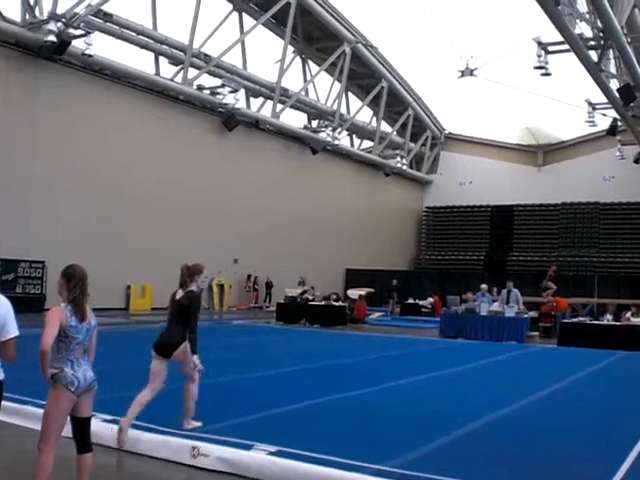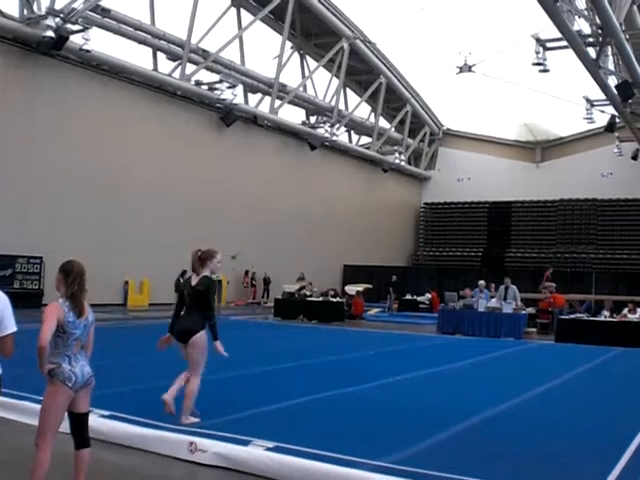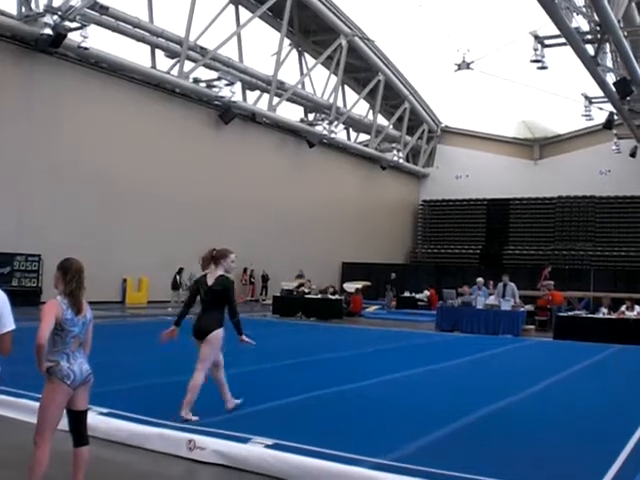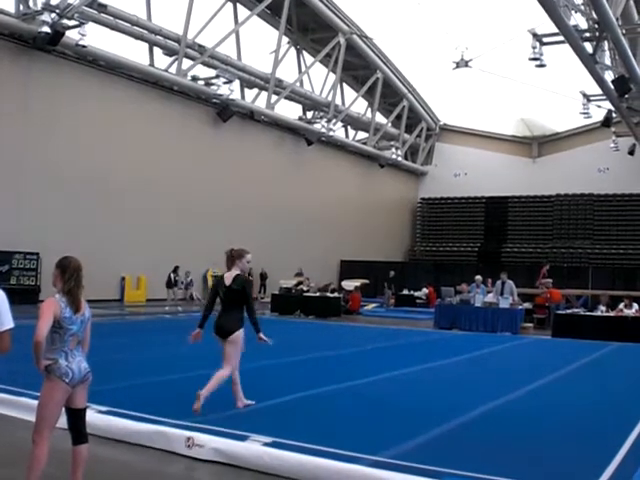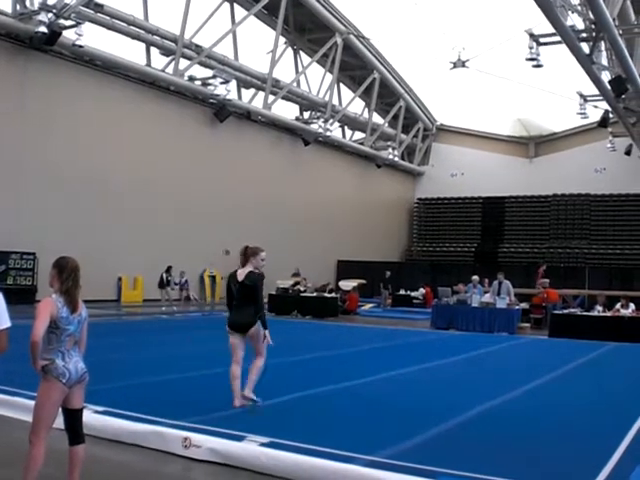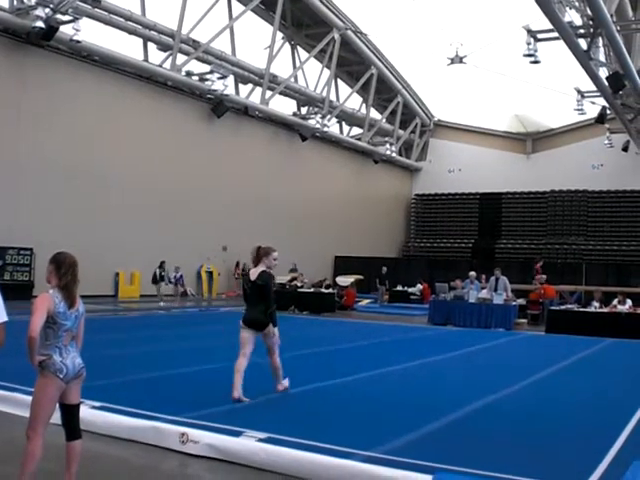
dt=0.2s
person 1, frame 1
left shoulder: (58, 313)
right shoulder: (90, 314)
left elbow: (45, 347)
left wrist: (45, 371)
left hip: (66, 380)
right hip: (87, 378)
left knee: (46, 446)
right knee: (84, 440)
person 1, frame 2
left shoulder: (55, 308)
right shoulder: (88, 310)
left elbow: (43, 342)
left wrist: (43, 366)
left hip: (63, 376)
right hip: (84, 373)
left knee: (43, 441)
right knee: (81, 436)
person 1, frame 3
left shoulder: (54, 305)
right shoulder: (86, 307)
left elbow: (42, 340)
left wrist: (41, 364)
left hip: (61, 374)
right hip: (83, 371)
left knee: (42, 439)
right knee: (80, 434)
person 1, frame 4
left shoulder: (52, 304)
right shoulder: (84, 305)
left elbow: (39, 338)
left wrist: (39, 361)
left hip: (60, 372)
right hip: (81, 369)
left knee: (40, 437)
right knee: (79, 431)
person 1, frame 5
left shoulder: (49, 304)
right shoulder: (81, 306)
left elbow: (36, 338)
left wrist: (36, 361)
left hip: (57, 372)
right hip: (78, 369)
left knee: (37, 437)
right knee: (76, 431)
person 1, frame 6
left shoulder: (46, 299)
right shoulder: (78, 301)
left elbow: (33, 333)
left wrist: (33, 357)
left hip: (54, 368)
right hip: (75, 365)
left knee: (35, 432)
right knee: (73, 427)
person 2, frame 1
left shoulder: (176, 294)
right shoulder: (195, 297)
right elbow: (192, 327)
right wrist: (194, 355)
left hip: (161, 342)
right hip: (177, 343)
left knee: (152, 388)
right knee: (193, 378)
left ankle: (126, 421)
right ankle: (188, 421)
person 2, frame 2
left shoulder: (188, 280)
right shoulder: (209, 283)
left elbow: (178, 307)
right elbow: (210, 313)
left wrist: (170, 333)
right wrist: (216, 340)
left hip: (180, 328)
right hip: (195, 330)
left knee: (193, 370)
right knee: (196, 374)
left ankle: (169, 396)
right ankle: (185, 416)
person 2, frame 3
left shoulder: (201, 279)
right shoulder: (227, 282)
left elbow: (188, 304)
right elbow: (232, 310)
left wrist: (175, 326)
right wrist: (241, 334)
left hip: (199, 326)
right hip: (213, 328)
left knee: (218, 364)
right knee: (201, 370)
left ankle: (229, 401)
right ankle: (186, 411)
person 2, frame 4
left shoulder: (219, 280)
right shoulder: (244, 281)
left elbow: (209, 305)
right elbow: (250, 309)
left wrist: (200, 327)
right wrist: (258, 332)
left hip: (220, 325)
right hip: (234, 327)
left knee: (234, 364)
right knee: (228, 368)
left ankle: (240, 400)
right ankle: (203, 393)
person 2, frame 5
left shoulder: (232, 276)
right shoulder: (256, 277)
left elbow: (229, 302)
right elbow: (259, 305)
right wrist: (265, 329)
left hip: (234, 321)
right hip: (250, 321)
left knee: (236, 361)
right knee: (260, 355)
left ankle: (237, 398)
right ankle: (247, 390)
person 2, frame 6
left shoulder: (246, 275)
right shoulder: (268, 276)
right elbow: (270, 303)
right wrist: (275, 326)
left hip: (248, 319)
right hip: (263, 319)
left knee: (243, 355)
right knee: (273, 353)
left ankle: (236, 391)
right ankle: (280, 384)
